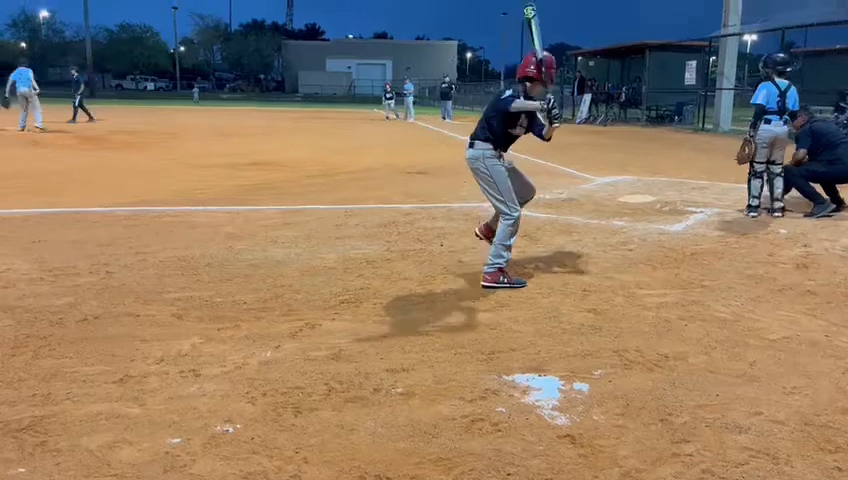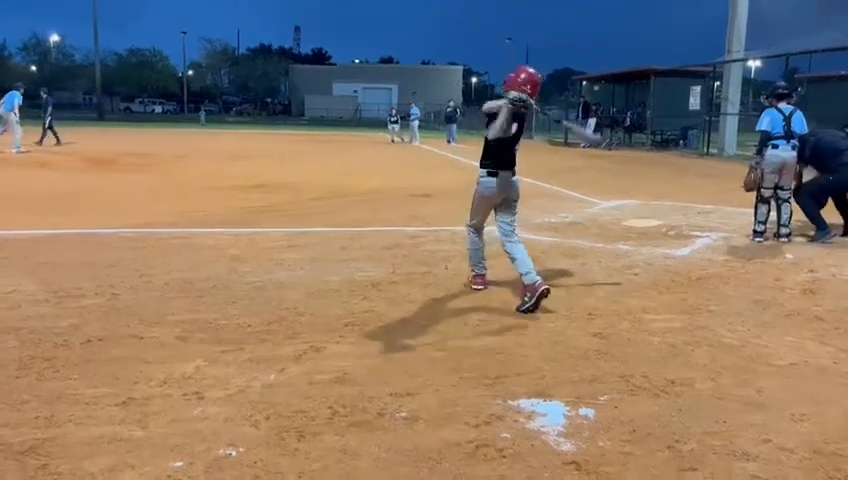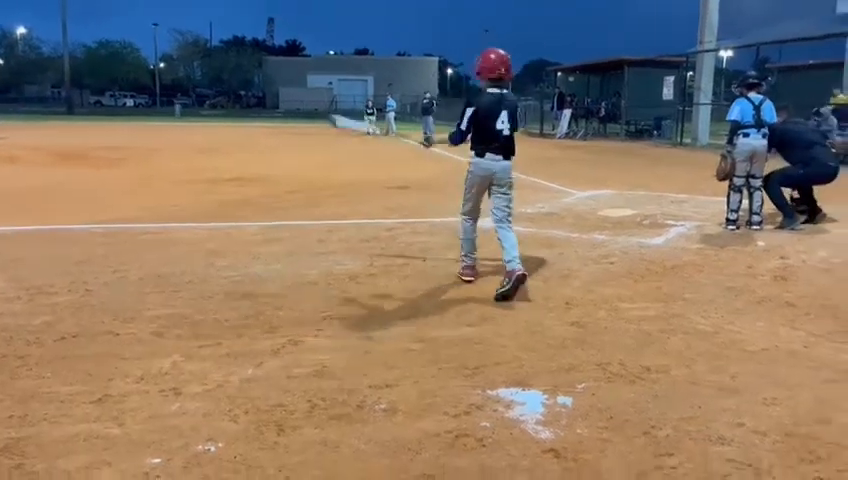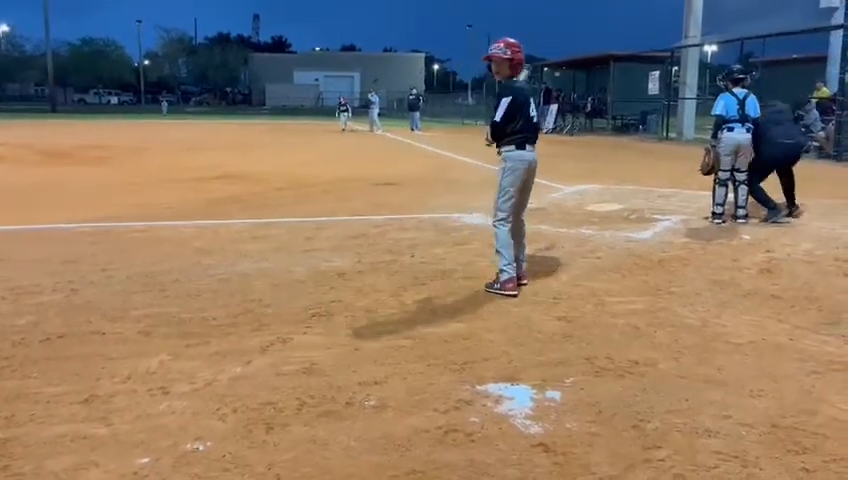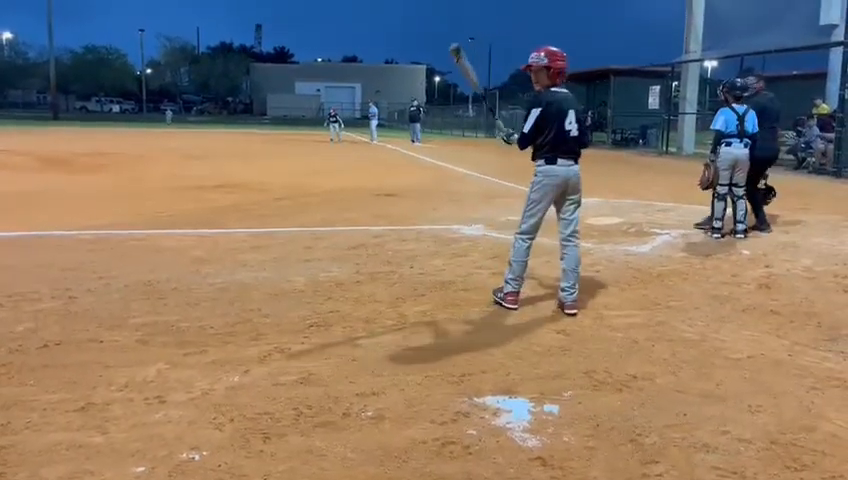
dt=1s
person 1, frame 1
left shoulder: (531, 108)
right shoulder: (517, 92)
left elbow: (545, 134)
right elbow: (504, 105)
left wrist: (553, 119)
right wrist: (540, 105)
left hip: (493, 154)
right hip: (483, 153)
left knee: (526, 192)
right knee: (511, 212)
left ankle: (489, 229)
right ankle: (494, 273)
person 1, frame 2
left shoulder: (515, 115)
right shoulder: (503, 107)
left elbow: (494, 136)
right elbow: (487, 107)
left wrist: (508, 106)
right wrist: (509, 103)
left hip: (491, 180)
right hip: (509, 181)
left knee: (475, 227)
right knee: (509, 236)
left ankle: (479, 274)
right ankle: (533, 282)
person 1, frame 3
left shoulder: (477, 102)
right shoulder: (513, 101)
left elbow: (459, 136)
left hip: (481, 162)
right hip: (505, 164)
left knee: (469, 215)
right knee: (503, 219)
left ankle: (468, 266)
right ankle: (514, 268)
person 1, frame 4
left shoulder: (508, 90)
right shoulder: (524, 89)
left elbow: (497, 130)
left wrist: (490, 136)
right wrist: (498, 132)
left hip: (514, 156)
right hip: (529, 154)
left knee: (502, 217)
right knee: (516, 215)
left ankle: (507, 279)
right ankle: (519, 270)
person 1, frame 5
left shoulder: (541, 100)
right shoulder: (573, 101)
left elbow: (525, 140)
right elbow: (583, 140)
left wrist: (511, 138)
left hip: (547, 171)
right hip: (573, 170)
left knee: (525, 232)
right knee: (570, 236)
left ankle: (511, 291)
right ankle: (569, 298)
person 2, frame 1
left shoulder: (765, 86)
right shoulder: (791, 88)
left elbow: (759, 110)
right elbow: (793, 114)
left wrist: (751, 130)
left hip: (765, 128)
right hip: (783, 129)
left knee: (757, 168)
right knee: (777, 168)
left ankle: (753, 207)
right ankle: (777, 206)
person 2, frame 2
left shoulder: (769, 112)
right shoulder: (797, 113)
left elbow: (764, 135)
left wrist: (757, 156)
right wrist: (799, 161)
left hip: (772, 153)
right hip: (791, 154)
left knee: (765, 193)
right knee: (785, 194)
left ankle: (759, 232)
right ankle: (784, 232)
person 2, frame 3
left shoulder: (740, 102)
right shoulder: (767, 103)
left elbow: (734, 125)
left wrist: (729, 144)
right wrist: (768, 148)
left hip: (743, 141)
right hip: (761, 142)
left knee: (737, 181)
right knee: (757, 182)
left ankle: (732, 219)
right ankle: (755, 220)
person 2, frame 4
left shoulder: (724, 97)
right shoulder: (751, 98)
left elbow: (719, 120)
right elbow: (756, 122)
left wrist: (713, 139)
right wrist: (753, 142)
left hip: (728, 136)
right hip: (746, 137)
left knee: (722, 174)
right knee: (742, 175)
left ankle: (718, 213)
right ankle: (741, 213)
person 2, frame 5
left shoulder: (724, 112)
right shoulder: (751, 113)
left elbow: (718, 135)
right elbow: (754, 137)
left wrist: (712, 154)
right wrist: (750, 155)
left hip: (726, 150)
right hip: (744, 152)
left knee: (720, 189)
right knee: (740, 190)
left ankle: (717, 227)
right ankle: (740, 228)
person 3, frame 1
left shoulder: (805, 130)
right shoulder: (826, 123)
left elbow: (800, 156)
left wrist: (789, 166)
left hip: (838, 168)
left knee: (790, 173)
right knee: (817, 167)
left ankle: (821, 204)
right ankle: (837, 201)
person 3, frame 2
left shoulder: (807, 140)
right shoulder: (832, 134)
left elbow: (798, 168)
left wrist: (798, 185)
left knee: (801, 193)
right knee: (835, 185)
left ankle: (823, 230)
person 3, frame 3
left shoulder: (778, 129)
right shoulder: (804, 125)
left hip: (818, 167)
right hip: (832, 167)
left knee: (770, 181)
right knee: (798, 175)
left ankle: (790, 218)
right ankle: (815, 212)
person 3, frame 4
right shoulder: (783, 107)
left hip: (773, 147)
right hip: (795, 145)
left knee: (751, 181)
right knee: (785, 172)
left ankle: (774, 209)
right ankle: (792, 206)
person 3, frame 5
left shoulder: (755, 101)
right shoulder: (773, 101)
right elbow: (776, 129)
left hip: (758, 150)
right hip: (771, 151)
right knee: (751, 184)
left ankle: (713, 219)
right ankle: (762, 222)
